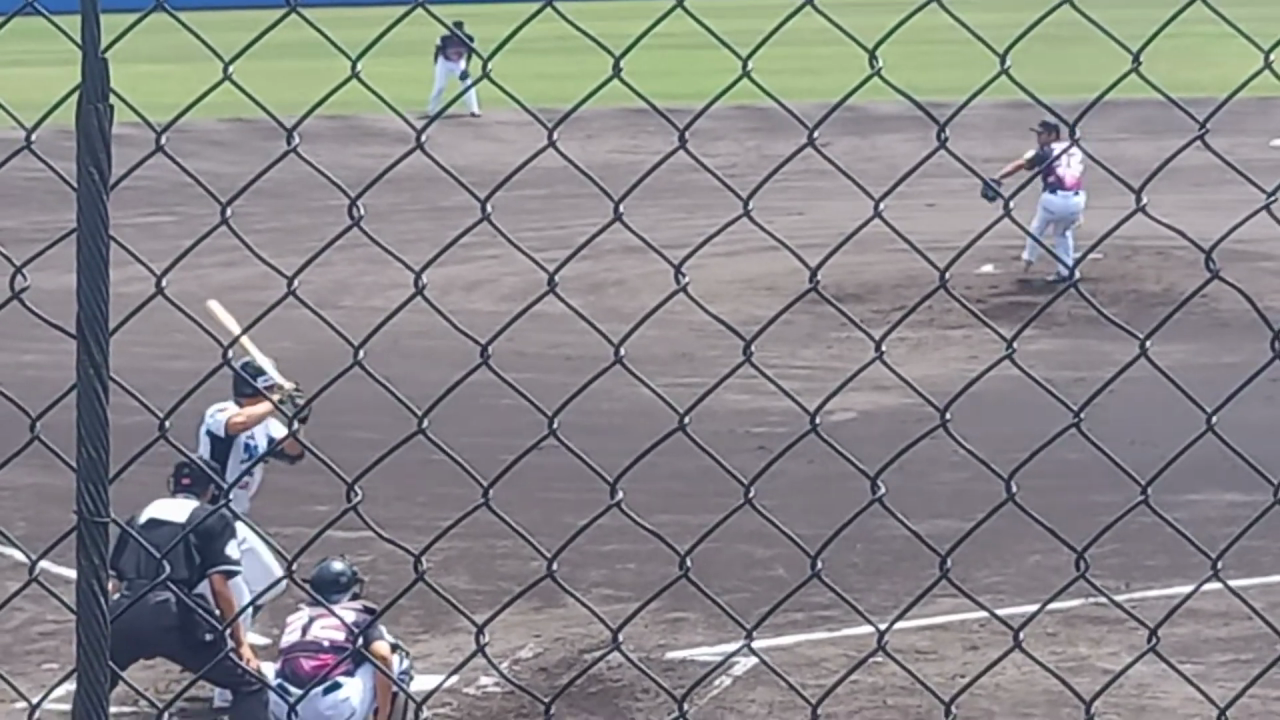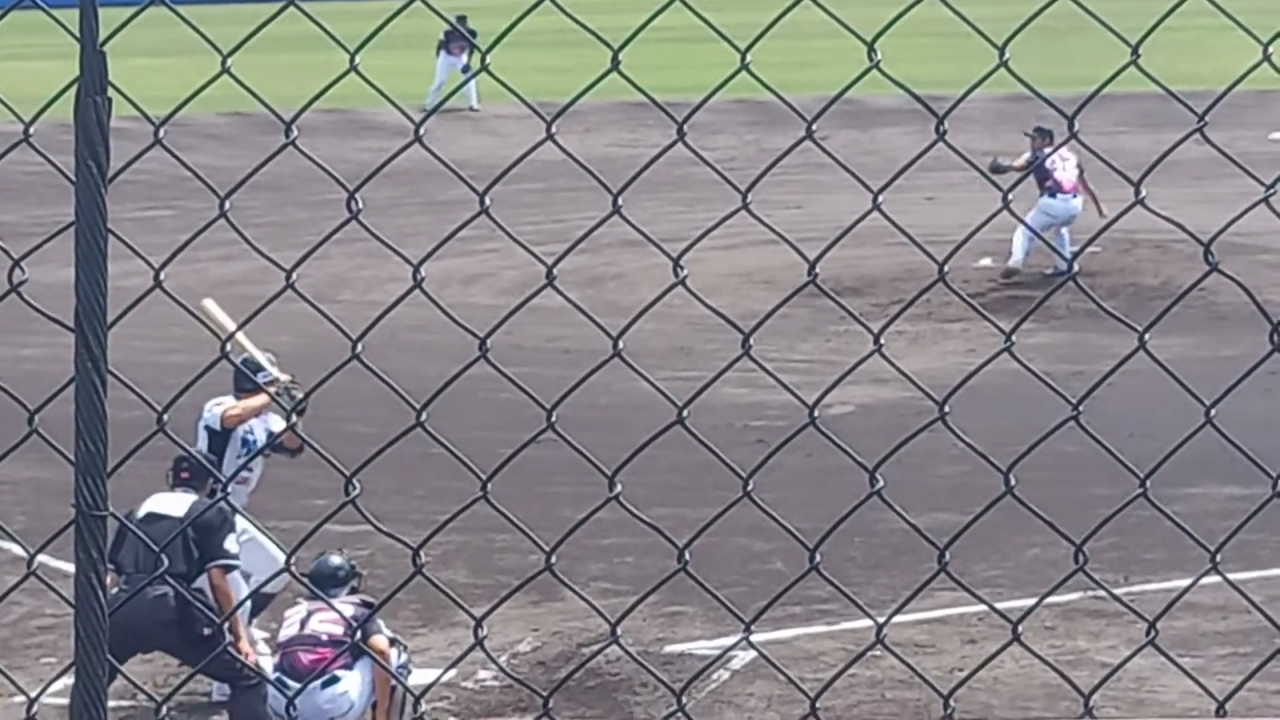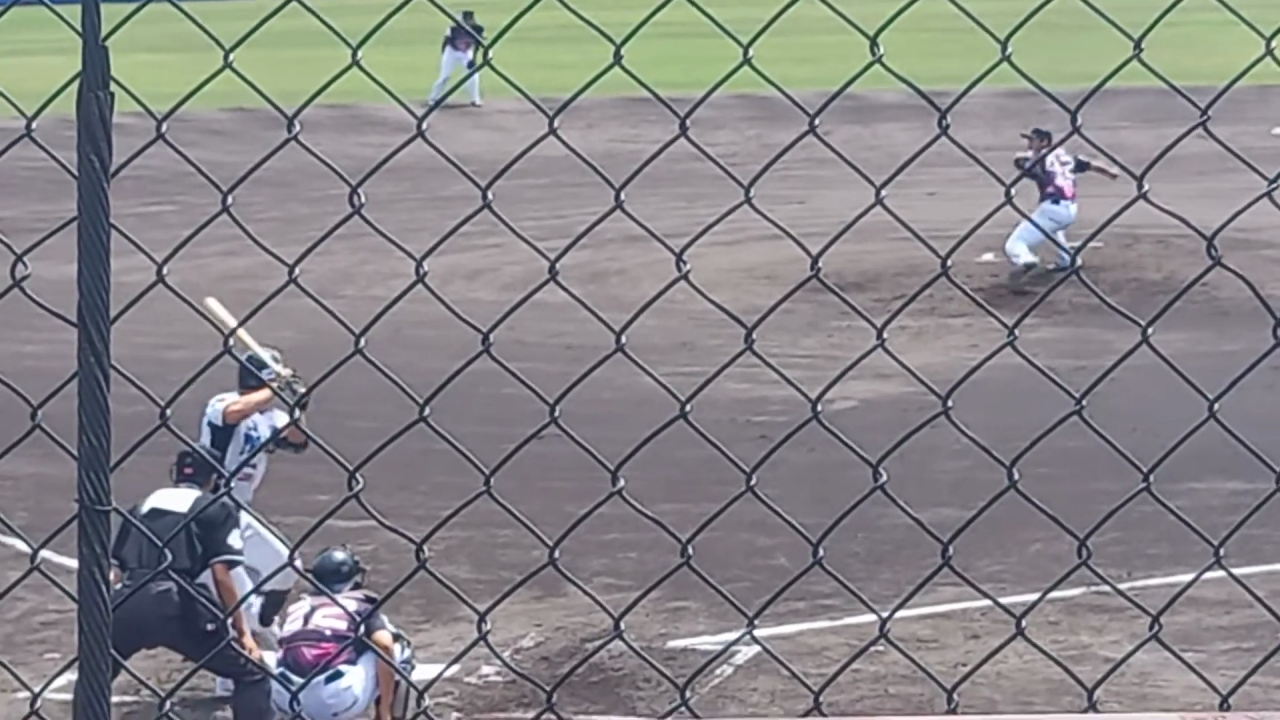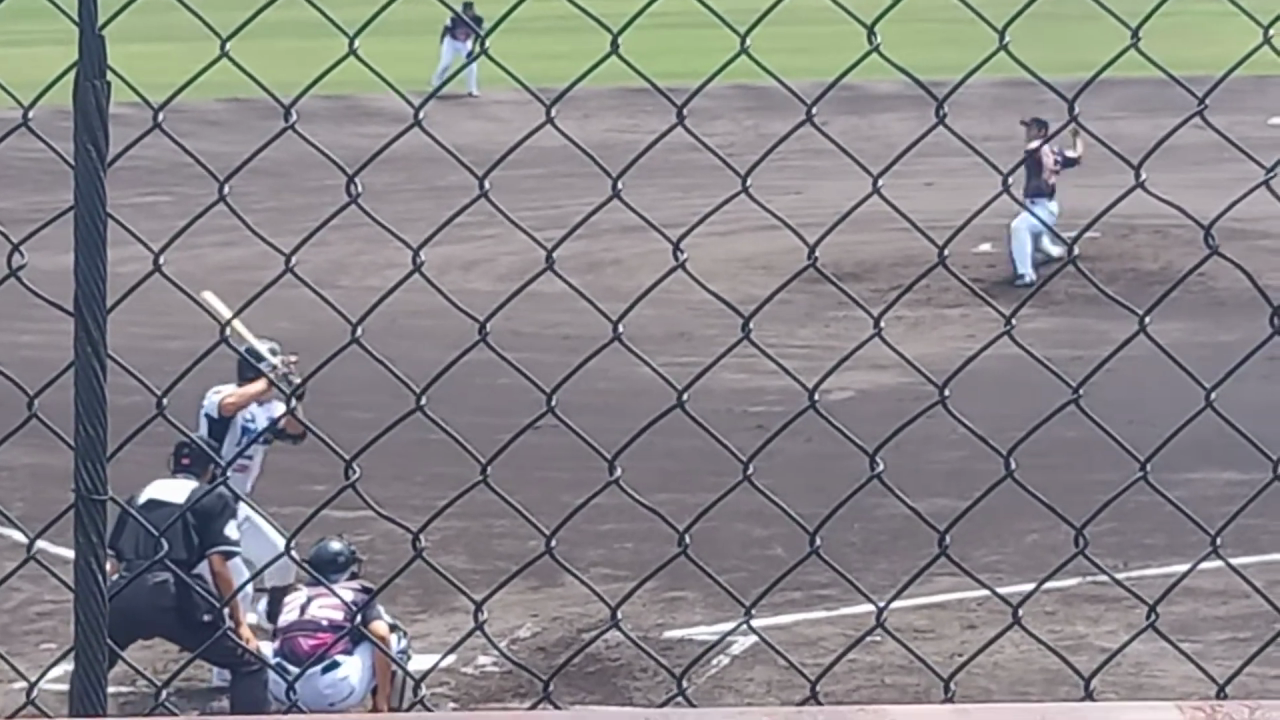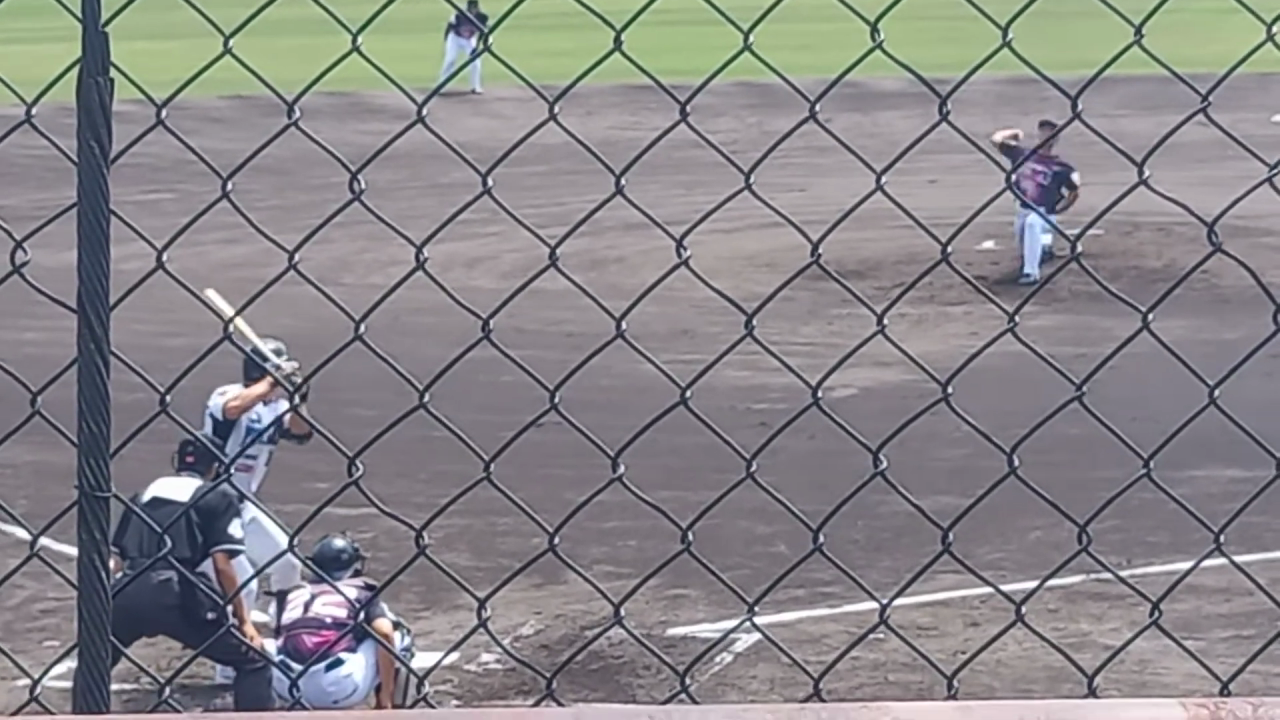
dt=0.1s
person 1, frame 1
left shoulder: (264, 422)
right shoulder: (220, 413)
left elbow: (292, 452)
right elbow: (239, 423)
left wrist: (297, 421)
right wrist: (276, 402)
left hip: (232, 521)
left knee: (273, 581)
right knee: (238, 607)
right ankle: (229, 691)
person 1, frame 2
left shoulder: (266, 420)
right shoulder: (219, 407)
left elbow: (292, 446)
right elbow: (233, 417)
left wrist: (294, 415)
right wrist: (273, 396)
left hip: (232, 516)
left knee: (278, 569)
right ankle: (228, 686)
person 1, frame 3
left shoulder: (272, 416)
right shoulder: (222, 404)
left elbow: (297, 441)
right elbow: (234, 413)
left wrist: (297, 410)
right wrist: (275, 391)
left hip: (236, 513)
left knee: (285, 567)
left ankle: (261, 626)
right ankle: (231, 681)
person 1, frame 4
left shoulder: (269, 410)
right shoulder: (220, 396)
left elbow: (296, 432)
right elbow: (229, 405)
left wrist: (293, 393)
right wrist: (272, 381)
left hip: (238, 508)
left knee: (284, 564)
right knee: (236, 585)
left ankle: (271, 622)
person 1, frame 5
left shoulder: (276, 405)
right shoulder: (226, 394)
left elbow: (301, 432)
right elbow: (233, 408)
left wrist: (299, 399)
right wrist: (277, 383)
left hip: (243, 505)
left knee: (288, 565)
right knee: (243, 586)
right ankle: (232, 668)
person 2, frame 1
left shoulder: (142, 514)
right shoulder: (215, 519)
left elbow: (115, 583)
right elbow: (219, 588)
right wrist: (240, 643)
left hip: (124, 614)
right hip: (171, 615)
right knee: (249, 683)
person 2, frame 2
left shoulder: (141, 509)
right shoulder: (214, 512)
left elbow: (114, 577)
right elbow: (219, 581)
right wrist: (240, 636)
left hip: (122, 608)
right hip: (170, 609)
right knee: (247, 679)
person 2, frame 3
left shoulder: (144, 503)
right shoulder: (218, 507)
left elbow: (116, 572)
right elbow: (221, 576)
right wrist: (243, 633)
left hip: (126, 604)
right hip: (173, 605)
right knee: (250, 674)
person 2, frame 4
left shoulder: (143, 494)
right shoulder: (216, 498)
left elbow: (114, 563)
right elbow: (220, 567)
right wrist: (240, 622)
left hip: (125, 595)
right hip: (171, 595)
right knee: (249, 664)
person 2, frame 5
left shoulder: (146, 491)
right shoulder: (220, 496)
left elbow: (117, 561)
right elbow: (222, 564)
right wrist: (244, 621)
left hip: (127, 593)
right hip: (175, 594)
right knee: (251, 661)
person 3, frame 1
left shoulder: (296, 618)
right shoulder: (361, 615)
right elbow: (383, 656)
right hip: (339, 707)
left knee: (262, 671)
right knee: (396, 659)
person 3, frame 2
left shoulder: (293, 611)
right shoulder: (358, 610)
right elbow: (381, 650)
left hip: (287, 701)
right hip: (338, 704)
right knee: (395, 653)
person 3, frame 3
left shoulder: (297, 607)
right shoulder: (363, 605)
right elbow: (385, 645)
left hip: (289, 698)
right hip: (341, 697)
right knee: (398, 647)
person 3, frame 4
left shoulder: (292, 597)
right shoulder: (359, 595)
right elbow: (381, 636)
right wrist: (382, 699)
left hip: (285, 687)
right hip: (338, 687)
left knee: (259, 649)
right knee: (395, 638)
person 3, frame 5
left shoulder: (295, 594)
right shoulder: (362, 592)
right elbow: (385, 633)
right wrist: (386, 696)
left hip: (290, 685)
right hip: (341, 684)
left knee: (264, 647)
right knee: (399, 635)
person 4, frame 1
left shoulder: (1044, 152)
right shoulder: (1076, 151)
left elbow: (1020, 164)
left wrist: (996, 179)
left hip: (1053, 200)
right hip: (1077, 201)
left knee: (1038, 228)
right knee: (1062, 232)
left ankle: (1029, 257)
right ankle: (1067, 270)
person 4, frame 2
left shoulder: (1037, 155)
right shoulder: (1069, 155)
left elbow: (1018, 165)
right elbow: (1084, 183)
left wrist: (1001, 166)
right wrist: (1098, 204)
left hip: (1052, 204)
right hip: (1074, 205)
left knee: (1024, 233)
right knee: (1058, 229)
left ankle: (1015, 264)
right ankle: (1064, 266)
person 4, frame 3
left shoulder: (1038, 157)
right shoulder: (1067, 157)
right elbow: (1093, 165)
right wrist: (1109, 171)
left hip: (1052, 210)
right hip: (1069, 210)
left knee: (1014, 244)
right knee: (1052, 230)
left ankle: (1025, 261)
right ankle: (1065, 261)
person 4, frame 4
left shoulder: (1036, 147)
right shoulder: (1056, 153)
right elbow: (1077, 156)
right wrist: (1077, 138)
left hip: (1040, 207)
right hip: (1035, 206)
left knee: (1018, 228)
left ankle: (1025, 275)
right ankle: (1056, 251)
person 4, frame 5
left shoulder: (1062, 168)
right shoulder: (1022, 152)
left elbow: (1074, 192)
right elbow: (995, 140)
left wrist: (1059, 209)
left hip: (1046, 213)
right hip: (1025, 210)
left knee: (1033, 224)
left ankle: (1030, 272)
right ankle: (1045, 243)
